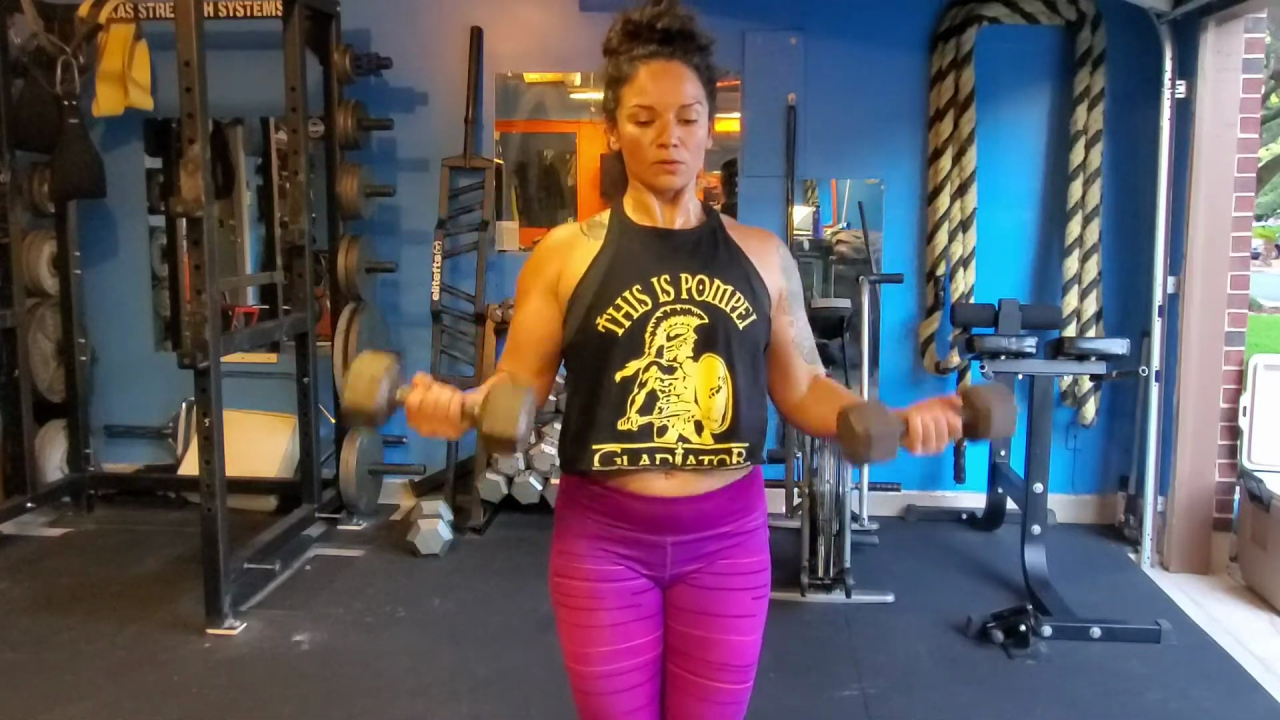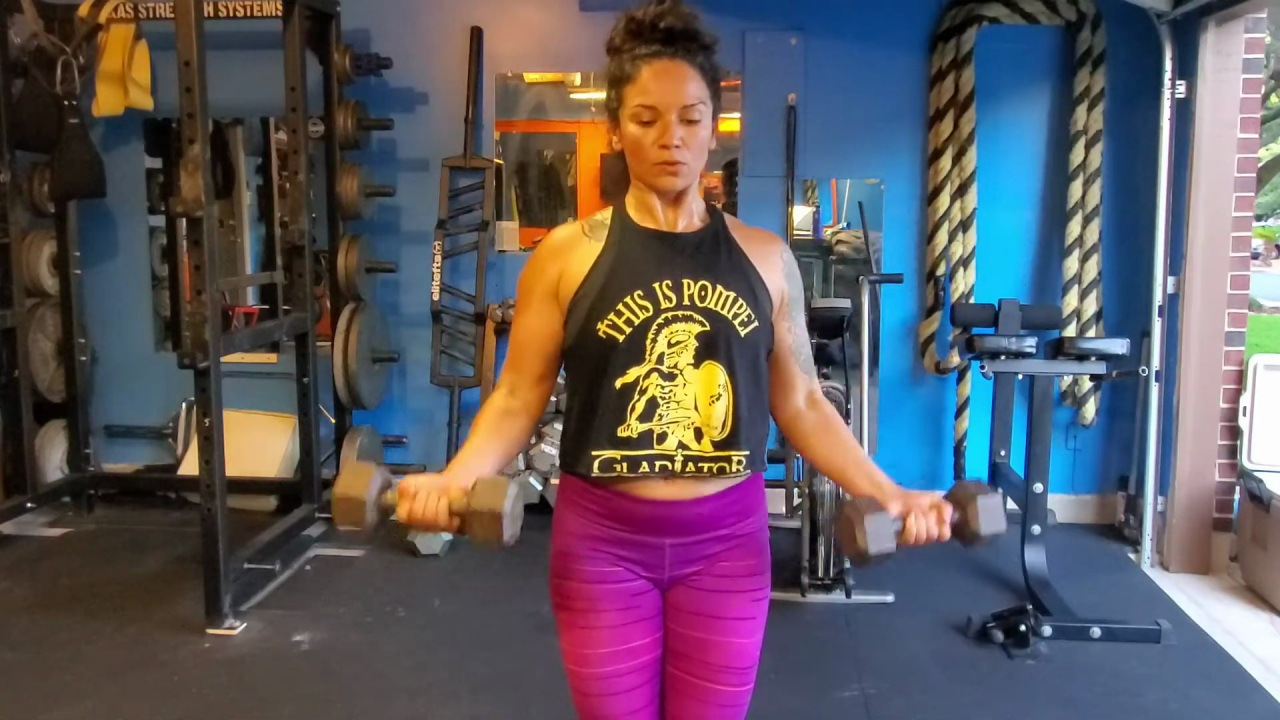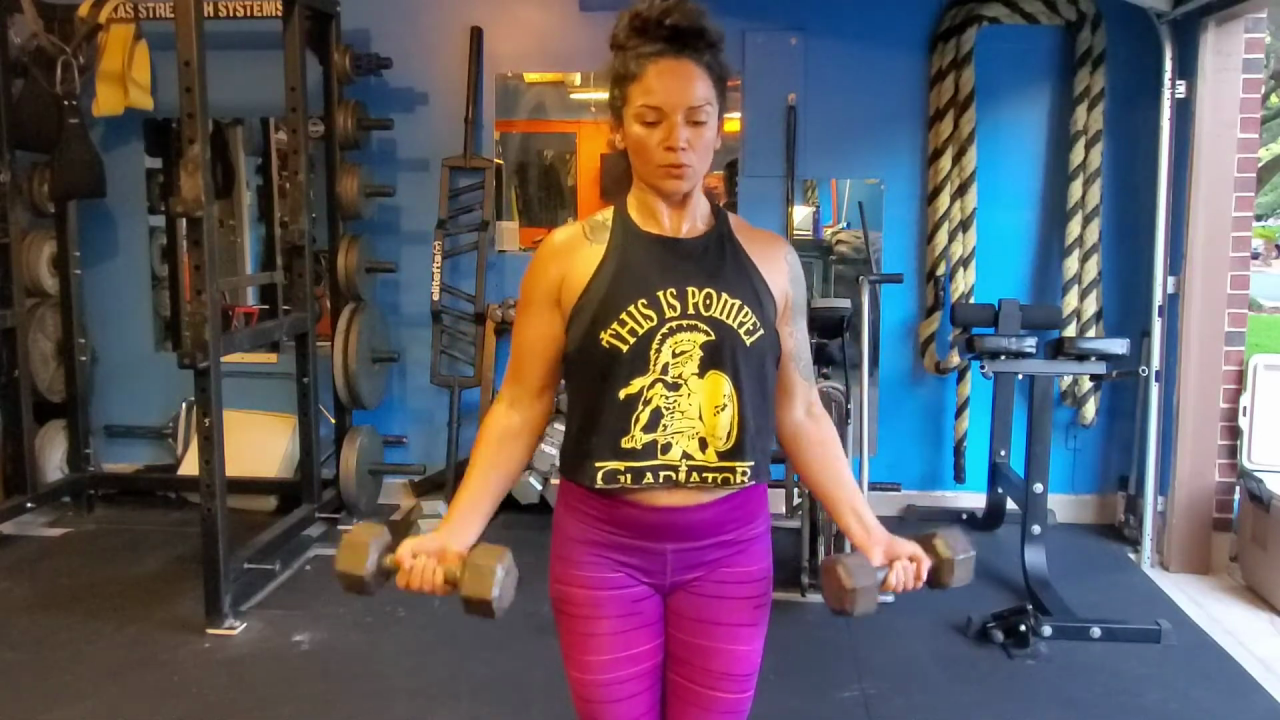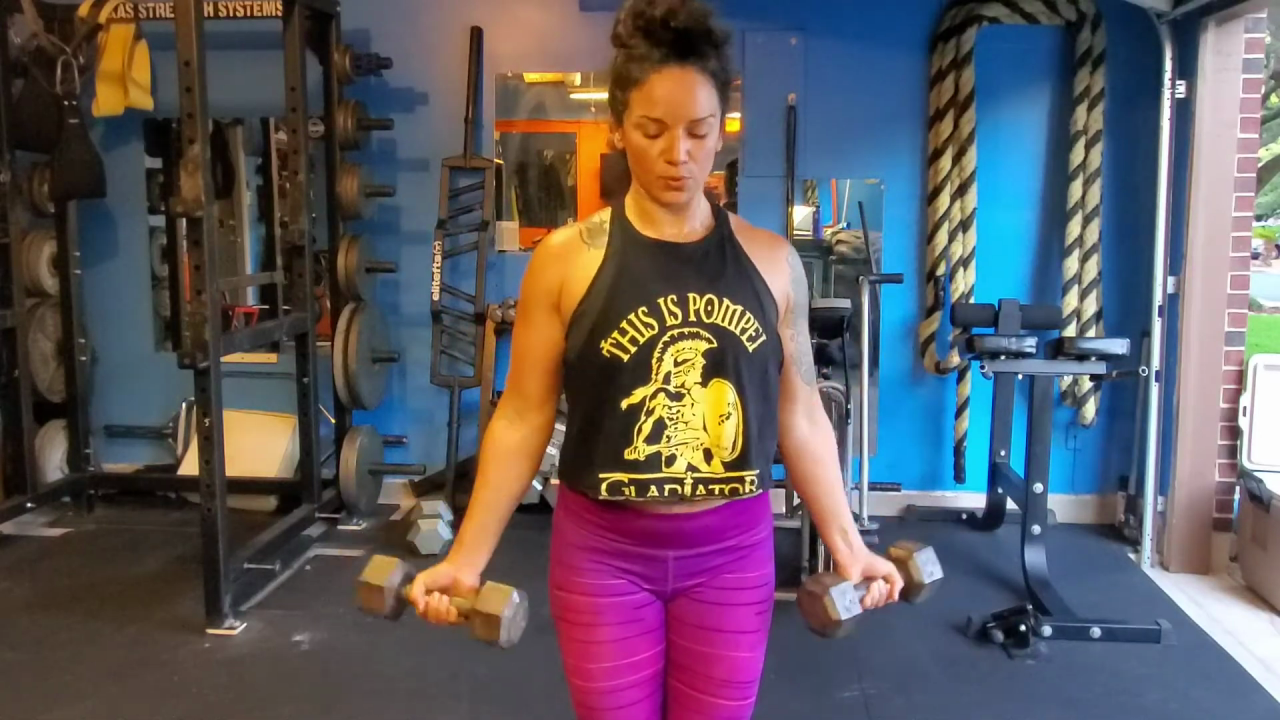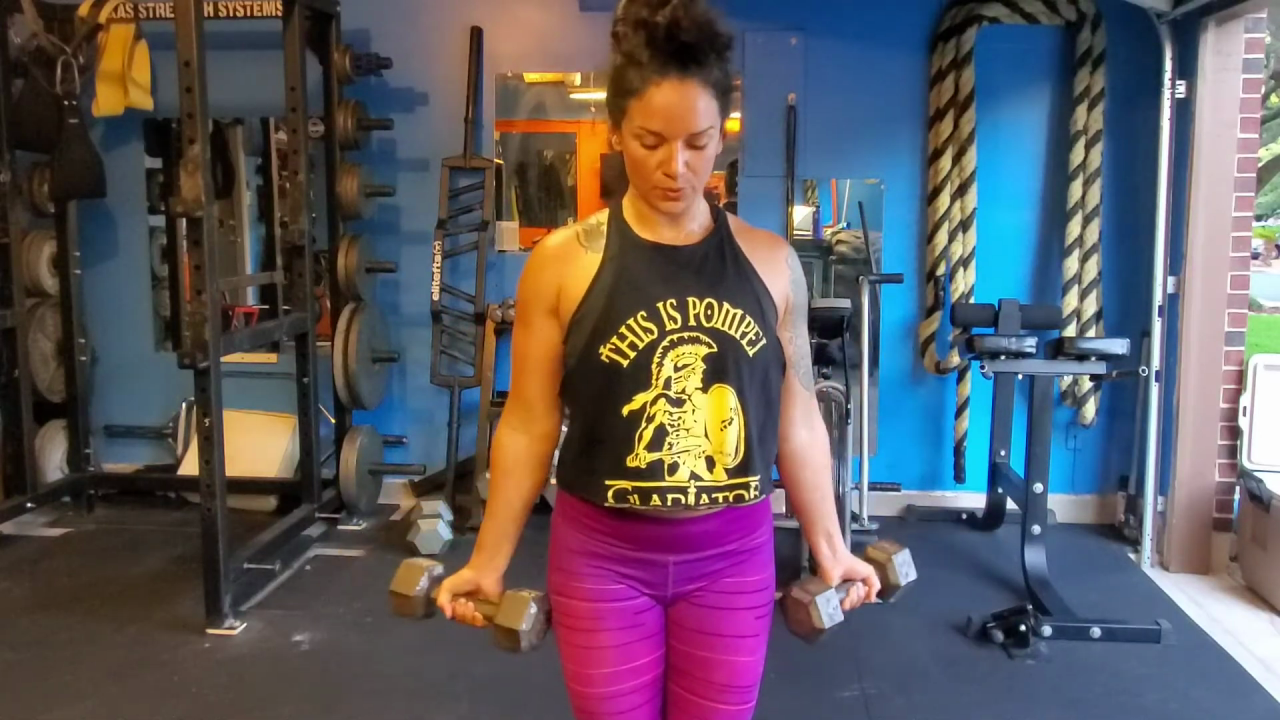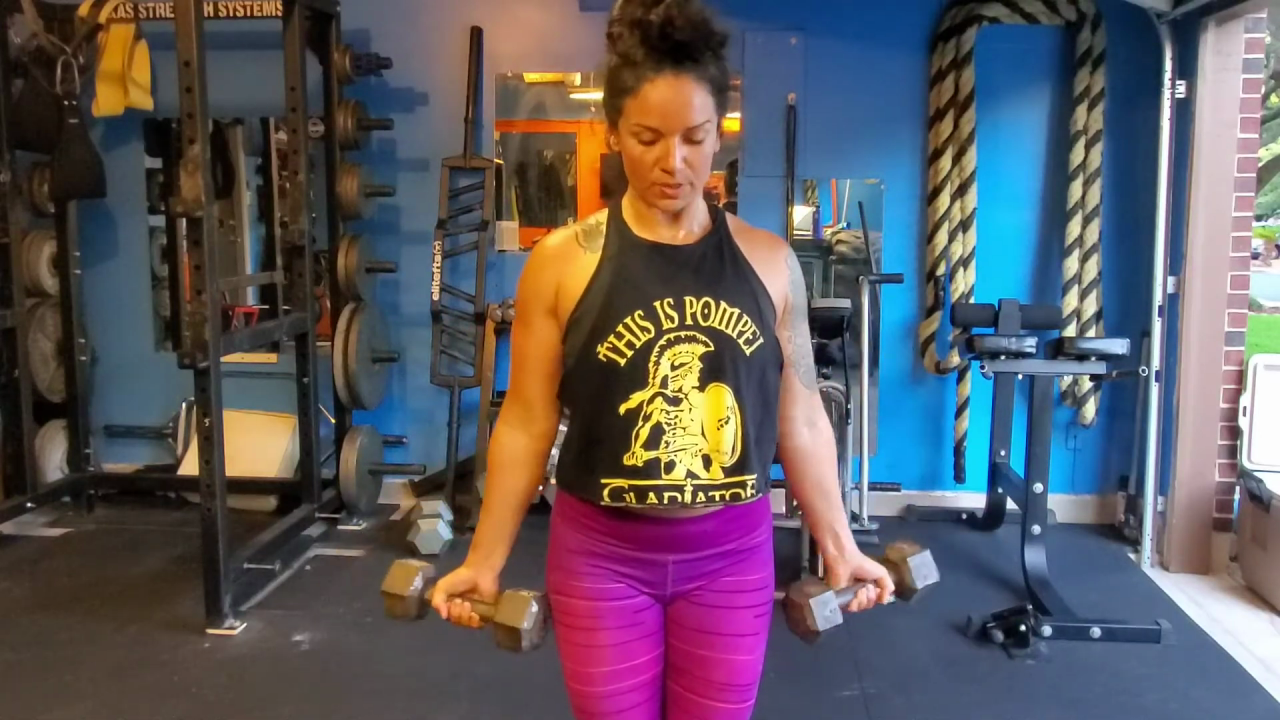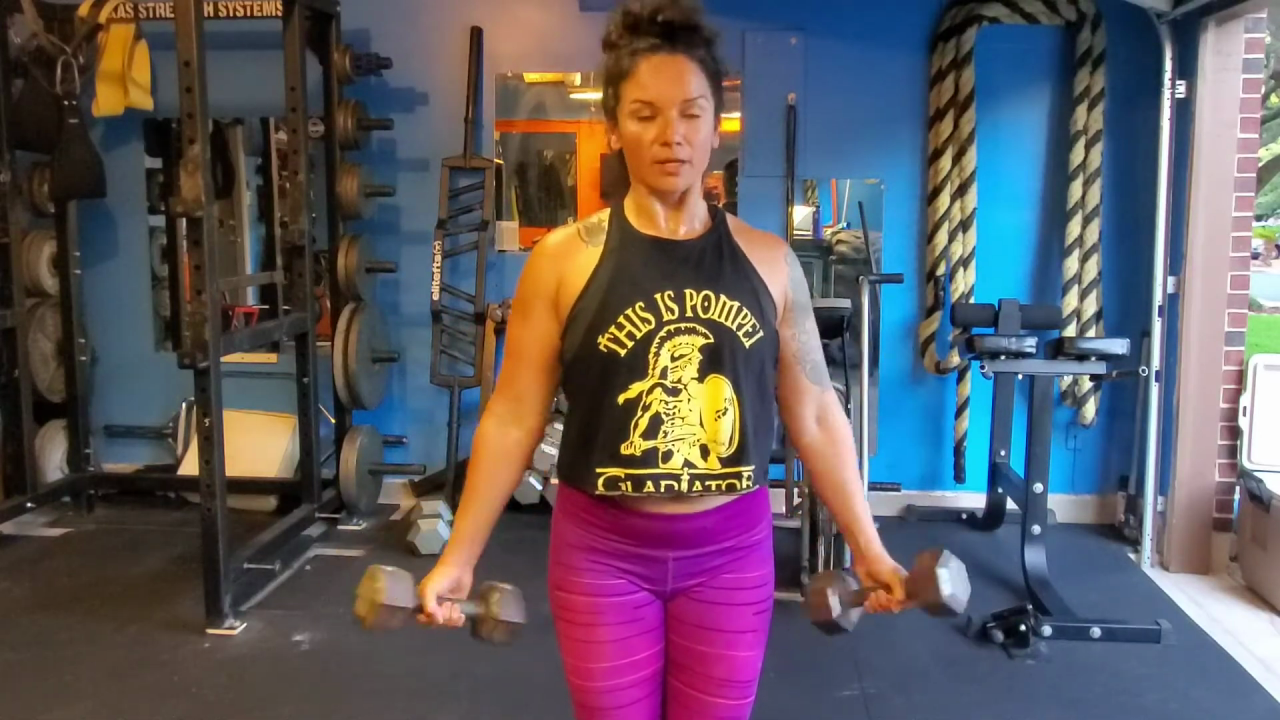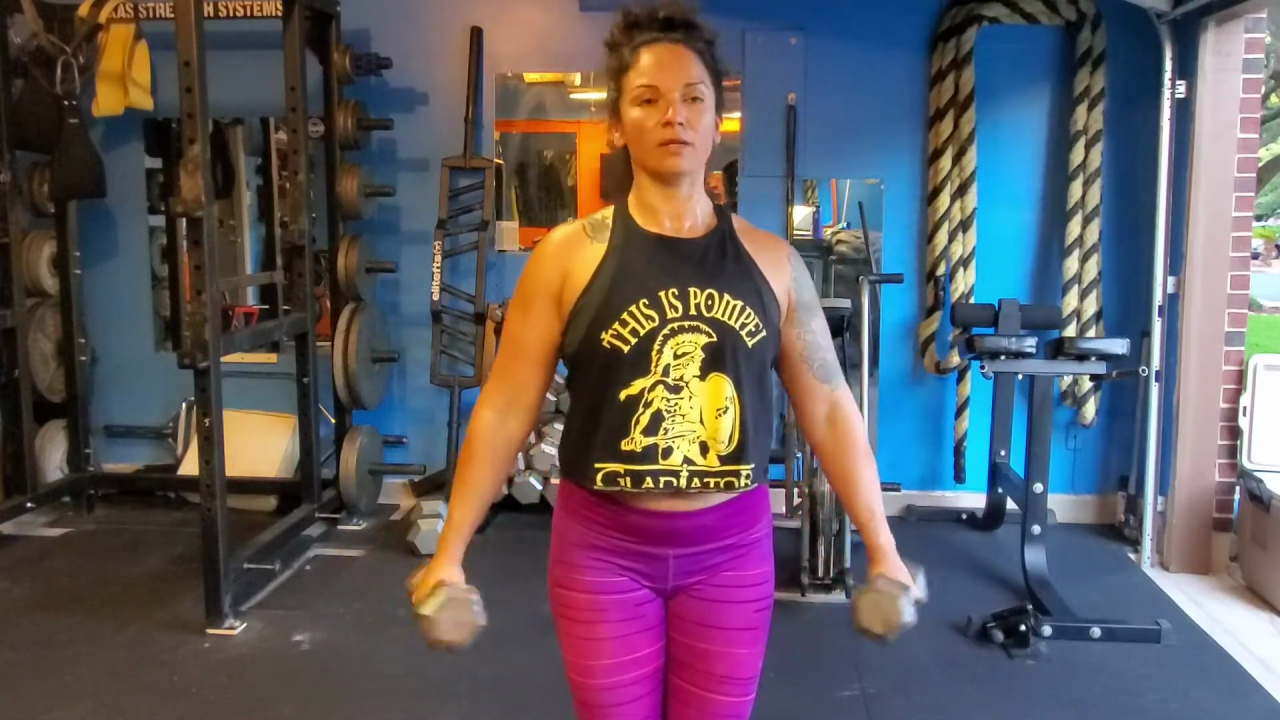
dt=0.2s
person 1, frame 1
left shoulder: (762, 254)
right shoulder: (567, 252)
left elbow: (803, 391)
right elbow: (516, 395)
left wrist: (893, 418)
right wrist: (461, 407)
left hip: (726, 536)
right hip: (602, 535)
person 1, frame 2
left shoulder: (764, 256)
right shoulder: (568, 253)
left elbow: (799, 401)
right elbow: (517, 397)
left wrist: (885, 492)
right wrist: (454, 479)
left hip: (725, 539)
right hip: (602, 537)
person 1, frame 3
left shoulder: (769, 259)
right shoulder: (568, 255)
left elbow: (797, 410)
right elbow: (520, 405)
left wrist: (866, 530)
right wrist: (457, 531)
left hip: (729, 545)
right hip: (602, 544)
person 1, frame 4
left shoulder: (771, 259)
right shoulder: (566, 259)
left elbow: (799, 414)
right elbow: (523, 416)
left wrist: (847, 545)
right wrist: (467, 558)
left hip: (731, 552)
right hip: (602, 551)
person 1, frame 5
left shoulder: (771, 260)
right shoulder: (563, 262)
left elbow: (796, 417)
right elbow: (529, 423)
left wrist: (830, 549)
right wrist: (489, 562)
left hip: (731, 557)
right hip: (601, 556)
person 1, frame 6
left shoulder: (770, 261)
right shoulder: (561, 262)
left elbow: (799, 416)
right elbow: (527, 422)
left wrist: (838, 548)
right wrist: (485, 560)
left hip: (730, 556)
right hip: (600, 554)
person 1, frame 7
left shoulder: (768, 260)
right shoulder: (563, 258)
left elbow: (814, 411)
right elbow: (513, 416)
left wrist: (867, 547)
right wrist: (459, 557)
left hip: (730, 551)
right hip: (602, 550)
person 1, frame 8
left shoulder: (771, 259)
right shoulder: (569, 254)
left elbow: (827, 408)
right elbow: (505, 408)
left wrist: (882, 549)
right wrist: (450, 552)
left hip: (731, 548)
right hip: (603, 546)
